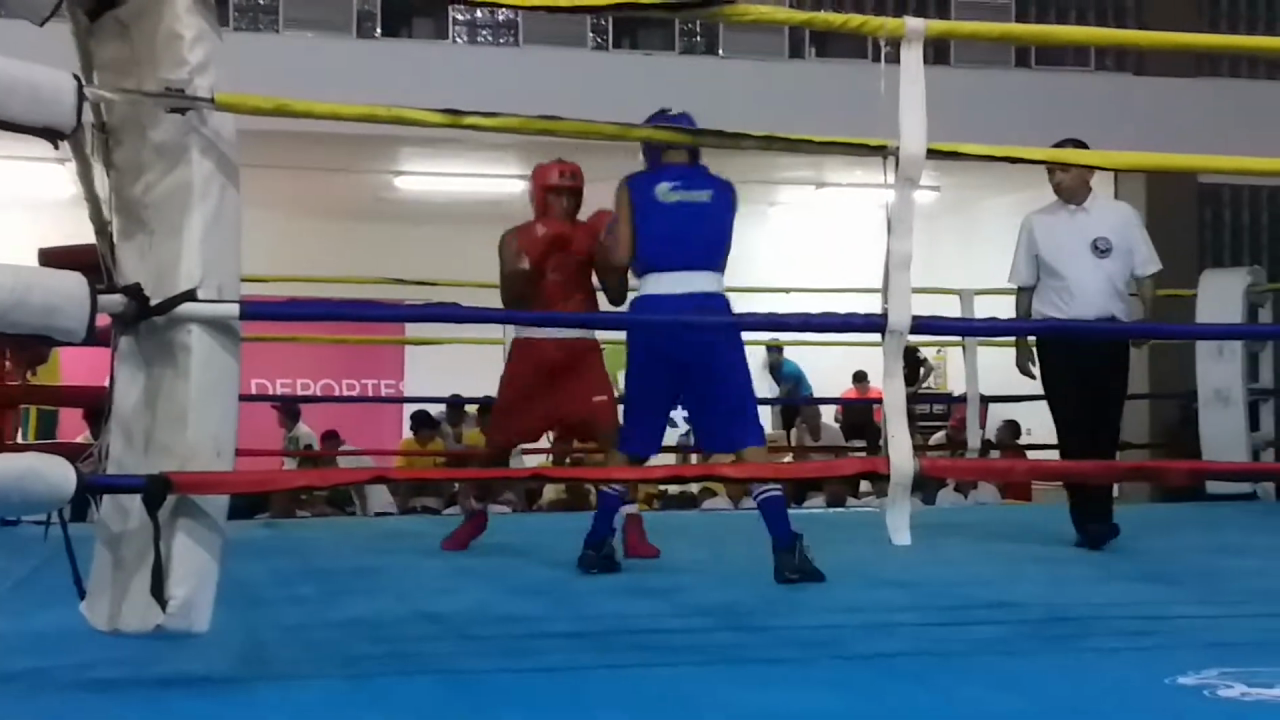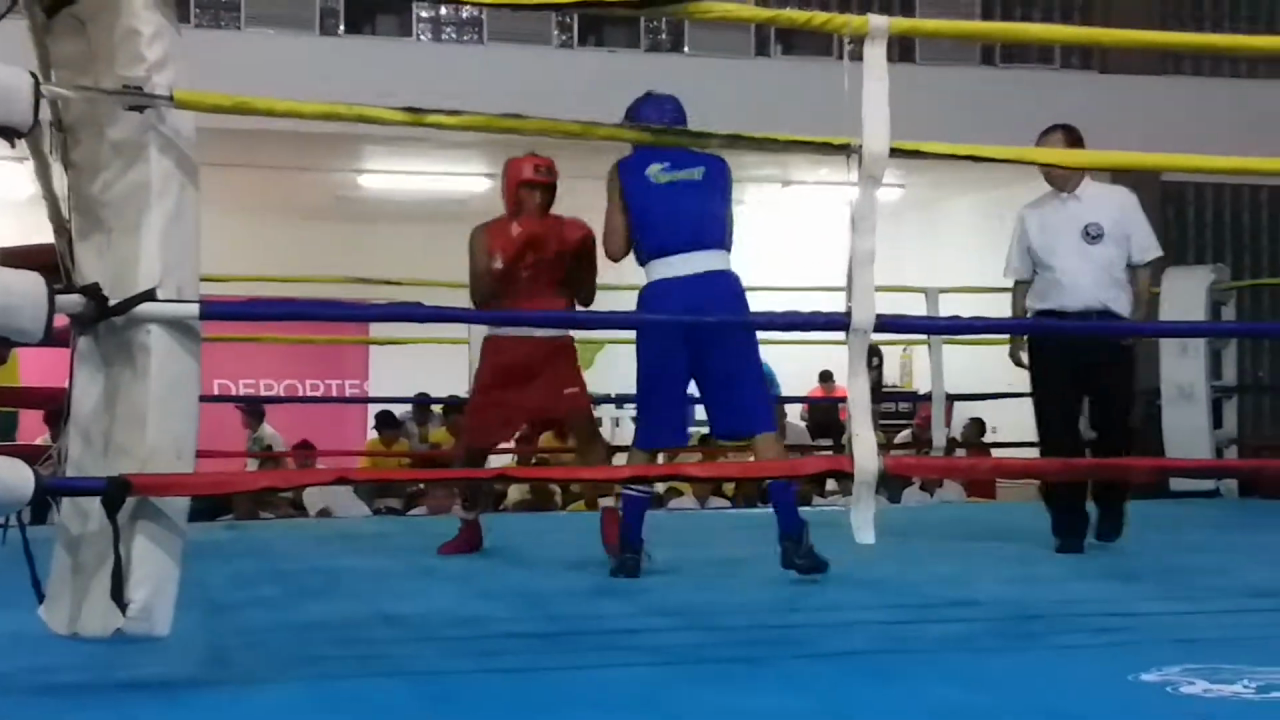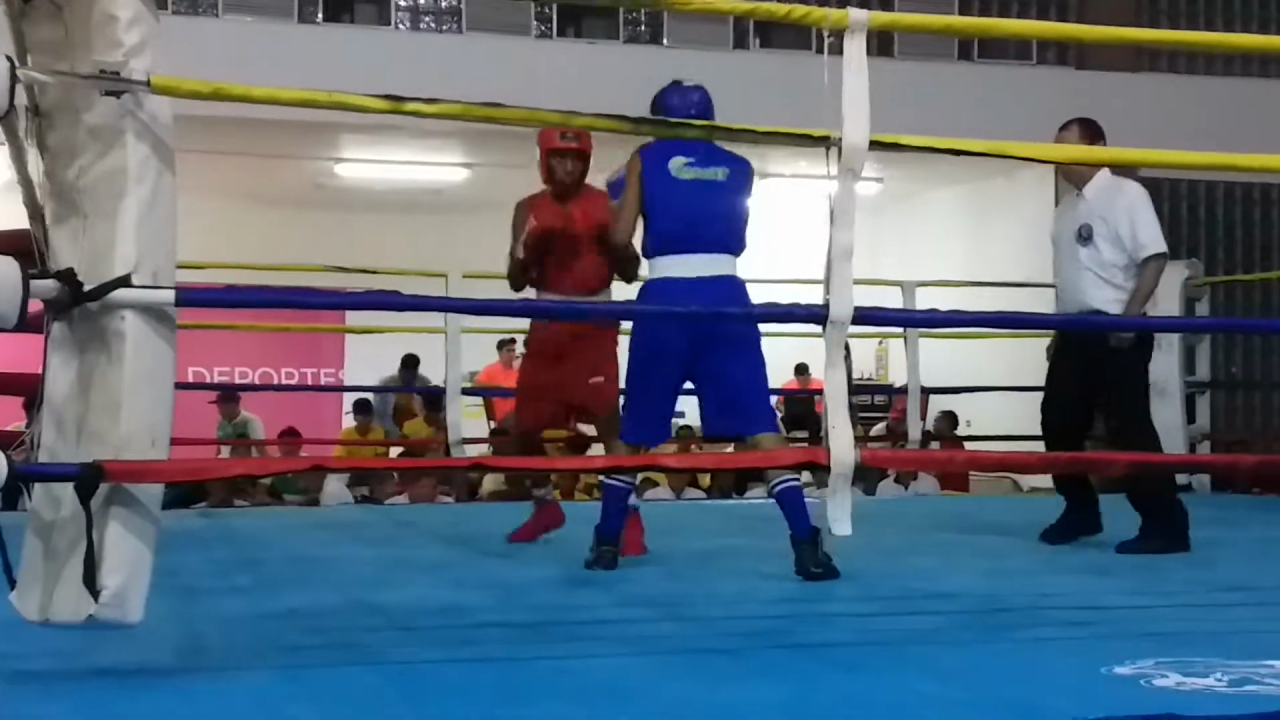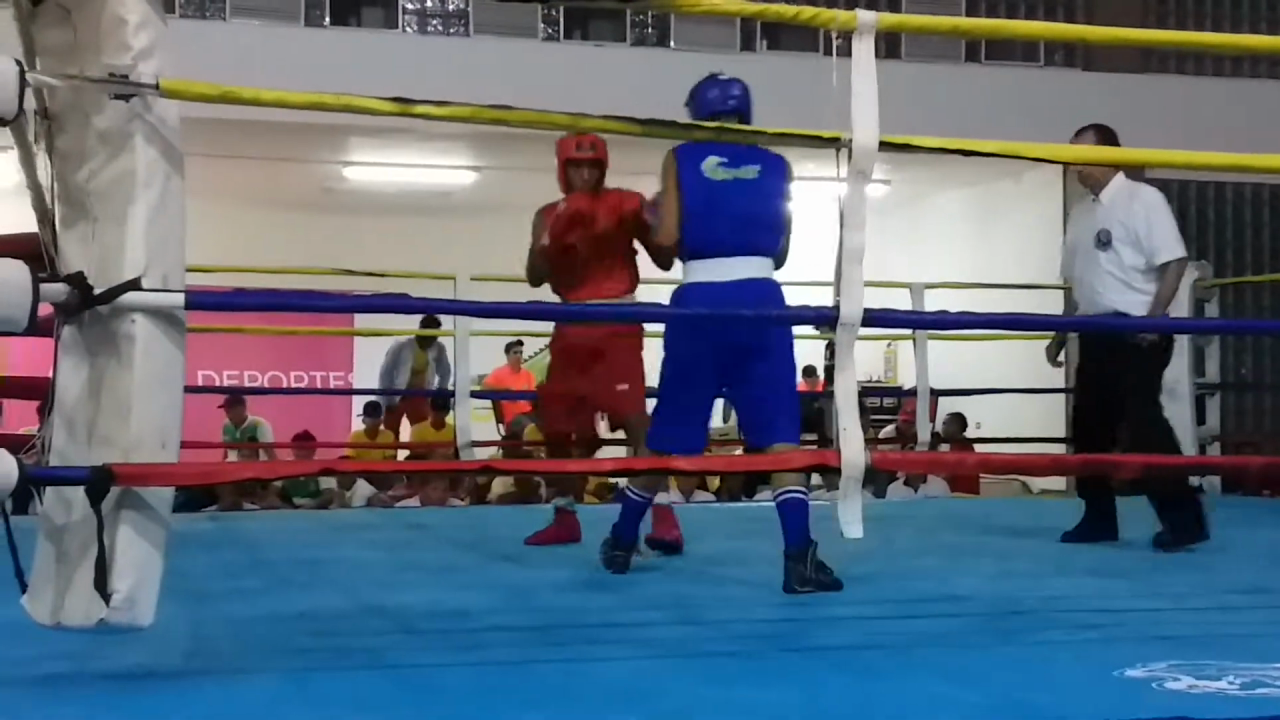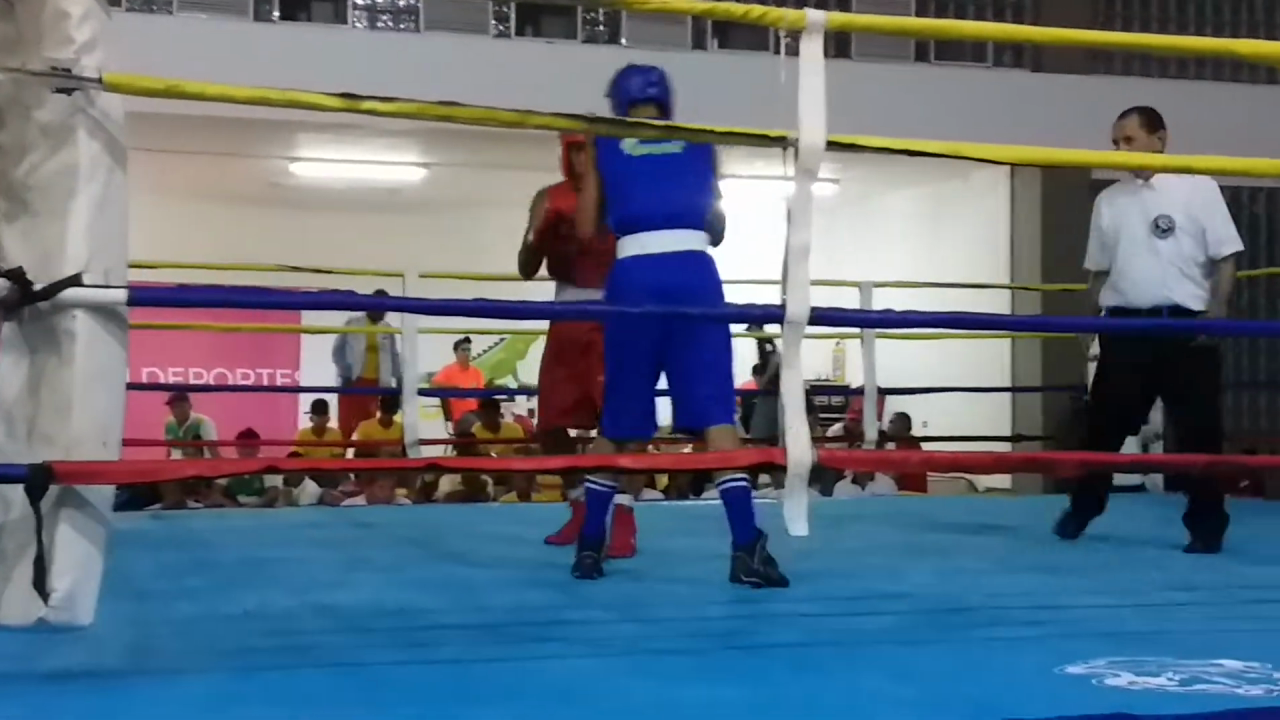
dt=0.5s
person 1, frame 1
left shoulder: (633, 186)
right shoulder: (723, 190)
left elbow: (619, 258)
left hip: (653, 313)
right hip: (709, 312)
left knee: (635, 438)
right knee: (745, 434)
left ankle: (597, 544)
right ankle: (786, 550)
person 1, frame 2
left shoulder: (625, 172)
right shoulder: (717, 167)
left elbow: (615, 249)
left hip: (663, 300)
right hip: (719, 292)
left knee: (651, 431)
right knee: (759, 421)
left ankle: (627, 549)
right ankle: (792, 536)
person 1, frame 3
left shoulder: (645, 158)
right shoulder: (739, 168)
left elbow: (620, 238)
left wrist: (623, 197)
left hip: (664, 297)
right hip: (723, 296)
left knee: (636, 426)
right knee: (759, 424)
left ankle: (606, 541)
right ankle: (806, 543)
person 1, frame 4
left shoulder: (681, 159)
right shoulder: (776, 166)
left elbow: (667, 239)
right elbow: (779, 253)
left wrist: (658, 211)
left hip: (699, 303)
right hip: (759, 301)
left knee: (668, 432)
right knee: (781, 434)
left ankle: (621, 542)
right ankle: (798, 556)
person 1, frame 5
left shoulder: (602, 146)
right shoulder: (700, 146)
left elbow: (587, 230)
left hip: (634, 278)
right hip: (693, 275)
left knee: (618, 421)
right knee: (716, 414)
left ankle: (589, 547)
right ankle: (746, 549)
person 2, frame 1
left shoulder: (1122, 216)
right shoulder: (1036, 223)
left elbow: (1144, 273)
right elbow: (1025, 287)
left wrist: (1147, 318)
right wrist: (1021, 341)
left hip: (1109, 335)
right hip: (1059, 337)
left knee: (1105, 431)
right knee: (1074, 427)
left ankle: (1093, 518)
right ankle: (1090, 520)
person 2, frame 2
left shoulder: (1118, 200)
right shoulder: (1031, 215)
left elbow: (1144, 262)
right elbow: (1023, 279)
left wrist: (1139, 316)
right wrist: (1016, 331)
left hip: (1108, 326)
right hip: (1053, 329)
left knee: (1113, 423)
right knee: (1057, 429)
left ankle: (1109, 506)
right ankle: (1068, 525)
person 2, frame 3
left shoulder: (1126, 194)
right shoulder: (1066, 209)
left elbow: (1154, 258)
left wrist: (1131, 315)
right wrist: (1058, 333)
left hip: (1118, 332)
right hip: (1077, 332)
left knee: (1129, 428)
right knee: (1058, 420)
left ankle: (1166, 527)
right ankle: (1081, 511)
person 2, frame 4
left shoulder: (1143, 199)
right shoulder: (1079, 213)
left elbow: (1174, 263)
left wrist: (1155, 318)
right wrist: (1061, 332)
left hip: (1135, 332)
right hip: (1096, 334)
left knee: (1144, 420)
right knee: (1089, 427)
left ankle: (1184, 518)
right ankle: (1098, 519)
person 2, frame 5
left shoulder: (1198, 189)
right shoulder: (1109, 200)
left elbow: (1226, 257)
right elbow: (1098, 270)
left wrist: (1216, 312)
left hip: (1183, 325)
right hip: (1125, 326)
left knee: (1197, 427)
right knee: (1105, 418)
left ankle: (1206, 524)
right ankle: (1084, 505)
person 3, frame 1
left shoulder: (587, 235)
right shoulder: (516, 239)
left elbow: (617, 296)
right elbow: (511, 301)
right wrist: (533, 257)
left hip: (579, 348)
right hip: (531, 349)
left knee: (610, 431)
right knee: (497, 440)
left ankle: (632, 529)
right ankle: (473, 515)
person 3, frame 2
left shoulder: (565, 231)
right shoulder: (487, 235)
left elbow: (585, 298)
right elbow: (480, 299)
left wrist: (584, 258)
right wrist: (508, 255)
left hip: (553, 346)
right hip: (504, 348)
left knee: (583, 423)
right knee: (474, 444)
right ankle: (470, 529)
person 3, frame 3
left shoulder: (603, 204)
right shoulder: (528, 210)
left elbow: (629, 271)
right elbow: (516, 282)
left wrist: (613, 239)
right wrist: (528, 242)
left hip: (592, 324)
right hip: (546, 325)
left knee: (606, 415)
right knee: (523, 428)
left ankle: (627, 518)
right ankle: (546, 507)
person 3, frame 4
left shoulder: (625, 203)
right shoulder: (548, 215)
left elbow: (665, 262)
right elbow: (536, 277)
left wrist: (644, 224)
right wrist: (553, 235)
left hip: (619, 329)
right hip: (572, 331)
left knee: (633, 419)
right knee: (556, 430)
left ankle: (663, 516)
right ankle: (564, 519)
person 3, frame 5
right shoulder: (549, 200)
right elbow: (526, 270)
right wrist: (539, 232)
right hip: (568, 318)
right knee: (550, 424)
left ankle: (622, 520)
right ankle: (581, 511)
